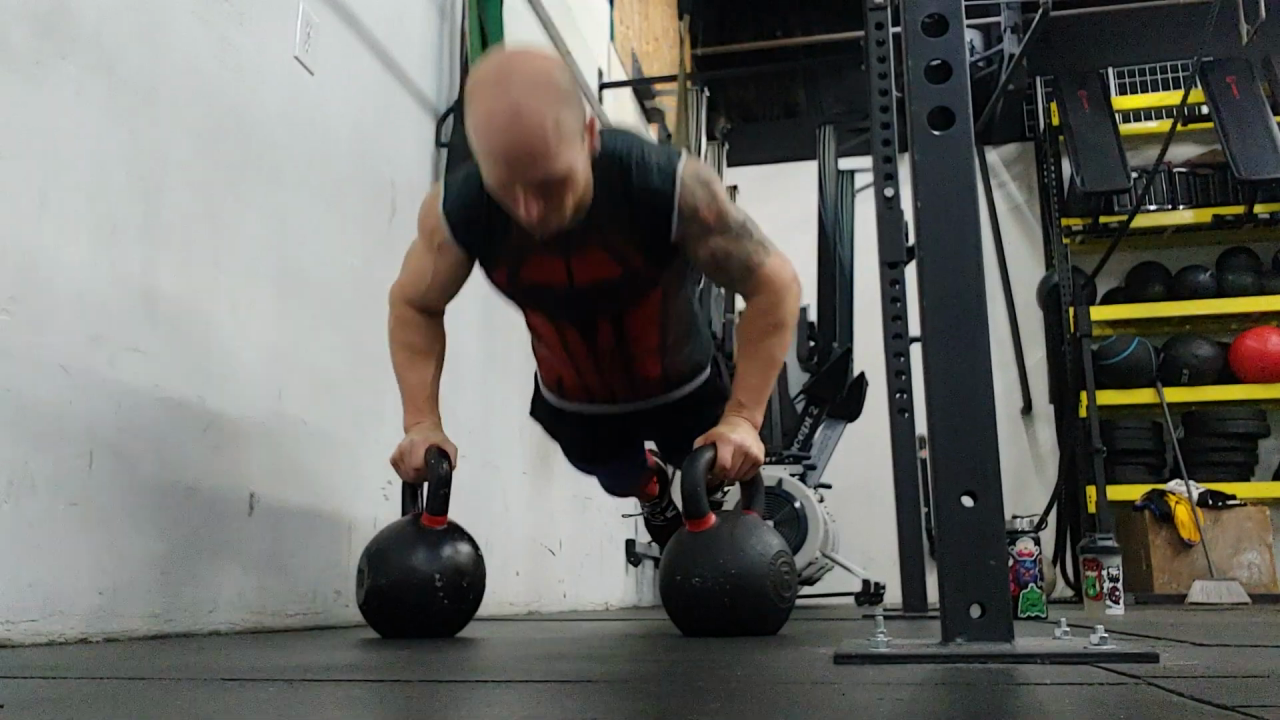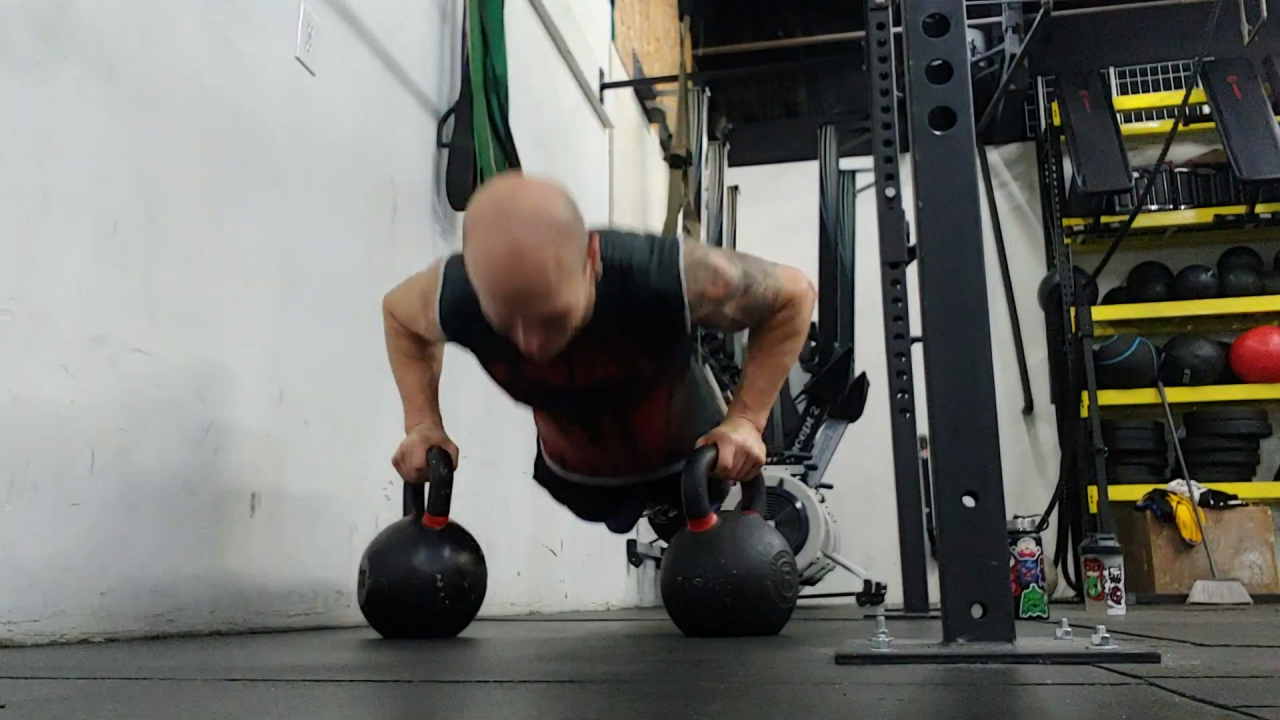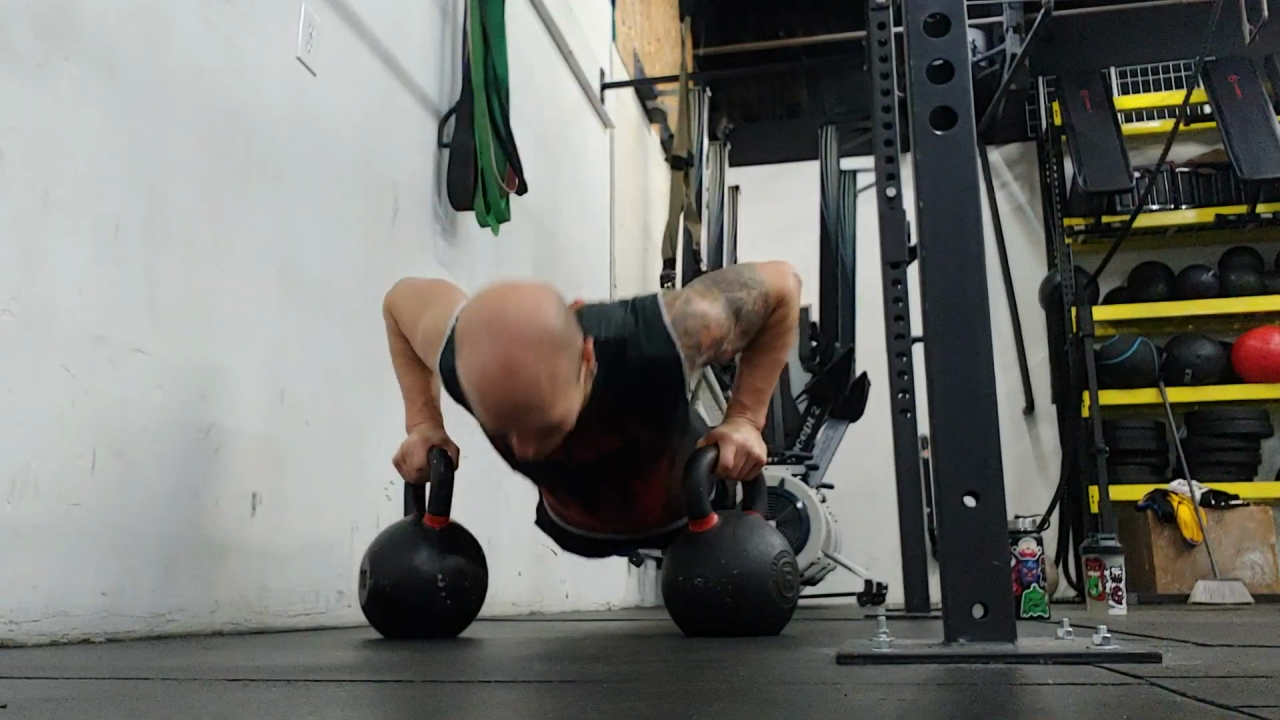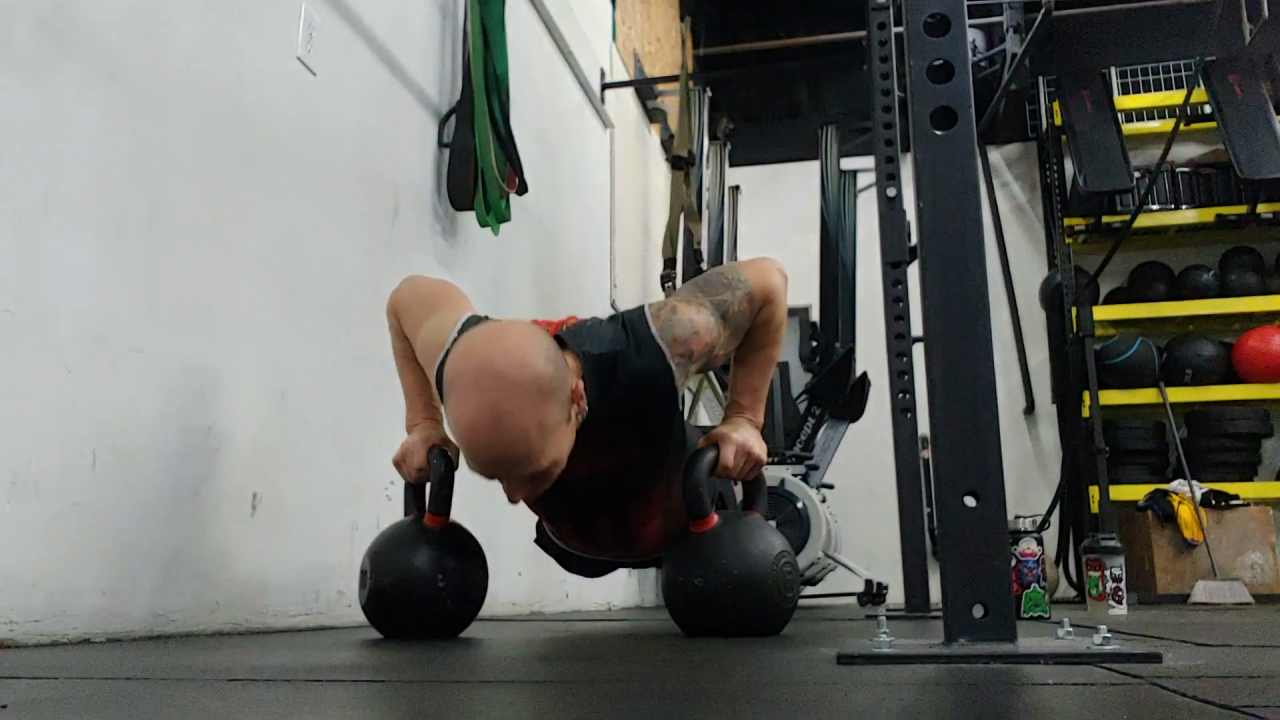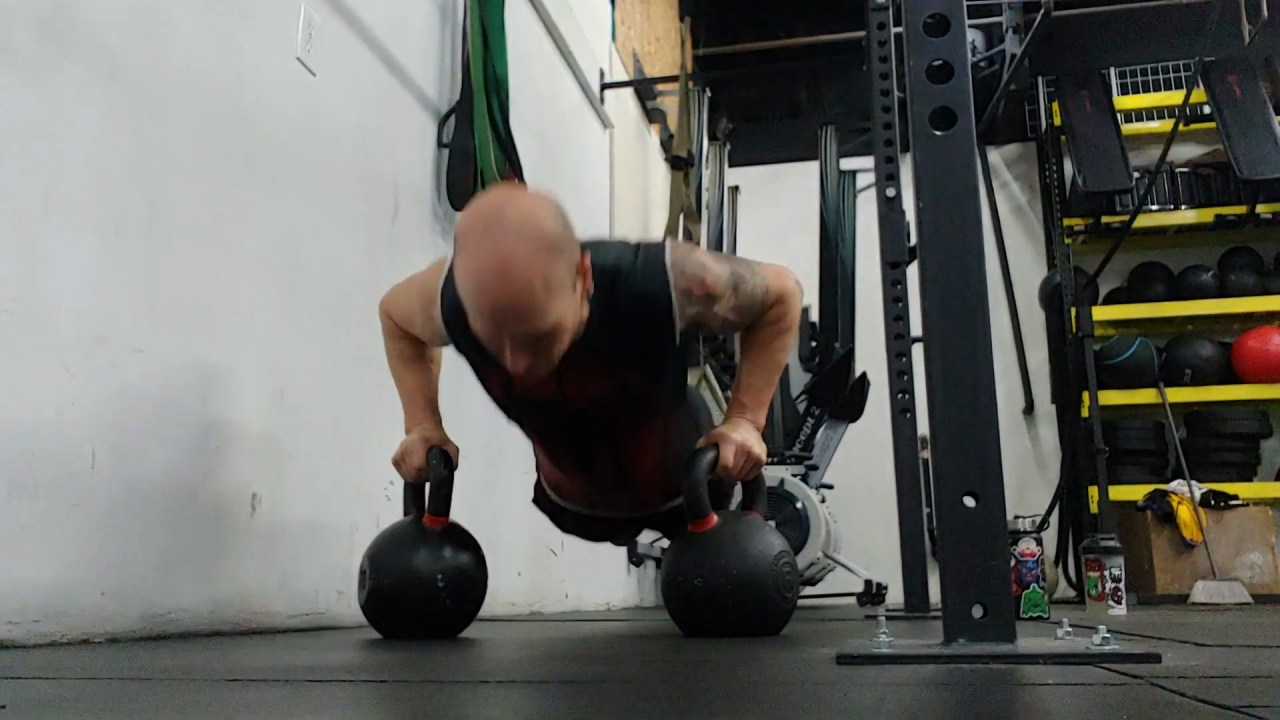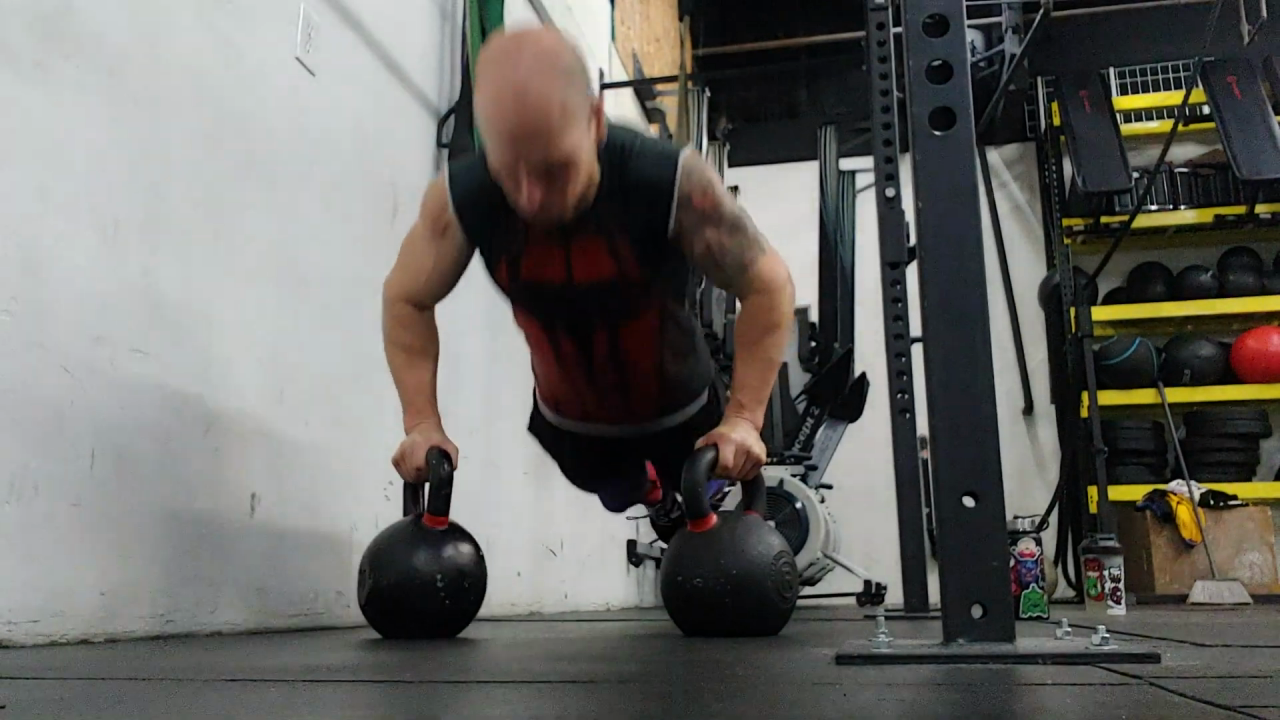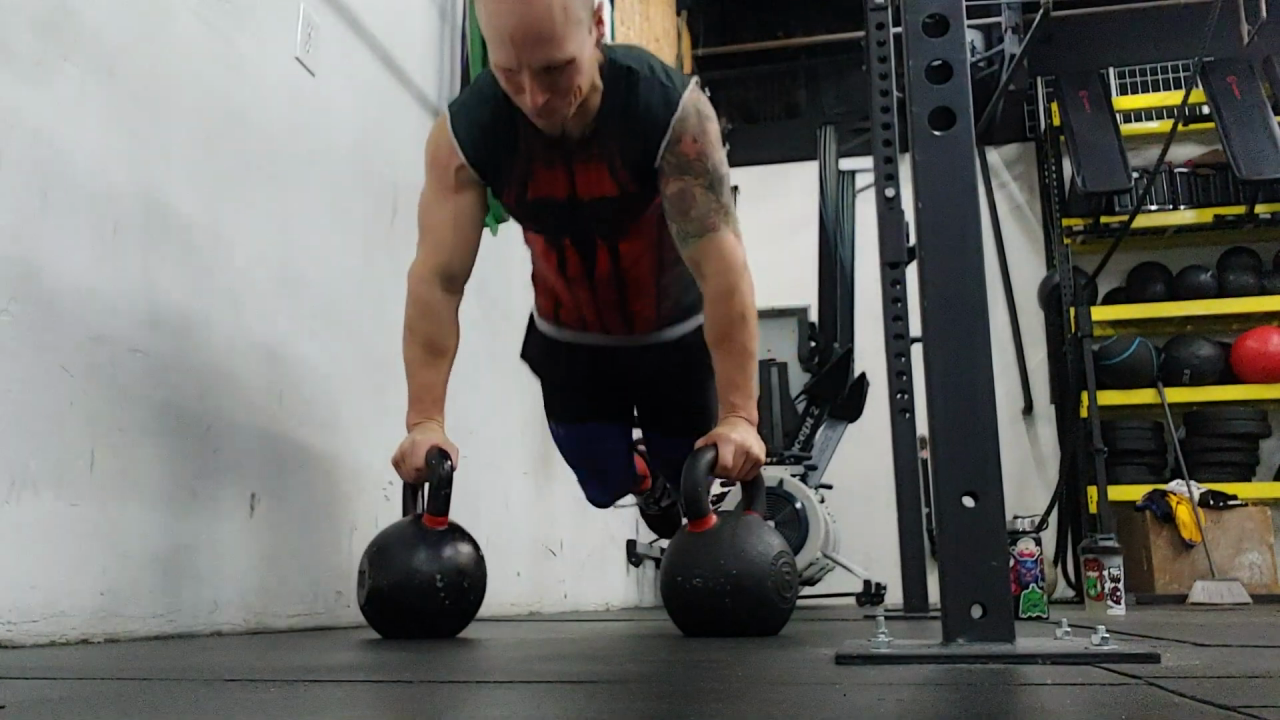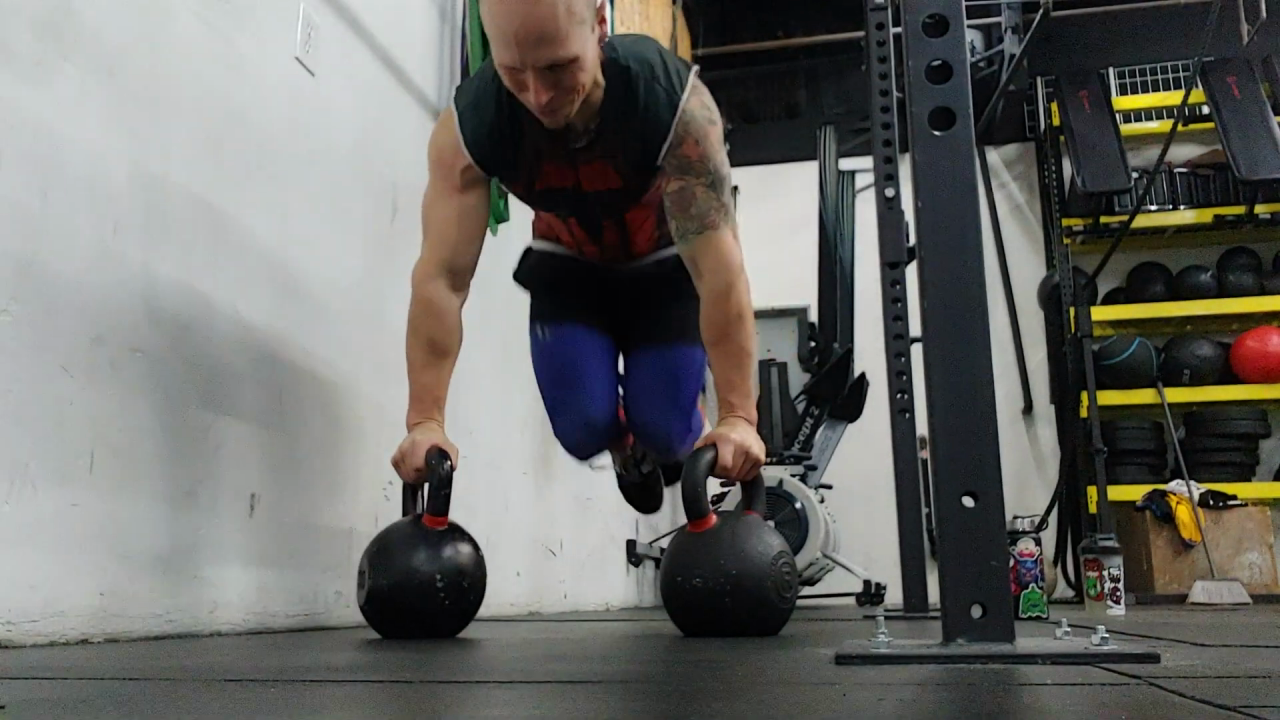
dt=0.2s
person 1, frame 1
left shoulder: (670, 186)
right shoulder: (457, 211)
left elbow: (773, 285)
right elbow: (413, 304)
left wrist: (743, 418)
right wrist: (422, 423)
left hip: (679, 388)
right hip: (571, 403)
left knee: (714, 480)
right knee: (621, 483)
right ankle: (655, 498)
person 1, frame 2
left shoulder: (673, 278)
right shoulder: (454, 297)
left elbow: (793, 296)
right elbow: (398, 316)
left wrist: (746, 419)
right wrist: (422, 425)
left hip: (683, 454)
right hip: (574, 471)
right knee: (620, 521)
right ankle: (654, 506)
person 1, frame 3
left shoulder: (665, 341)
right shoulder: (457, 354)
left elbow: (780, 286)
right elbow: (400, 300)
left wrist: (746, 418)
right wrist: (423, 423)
left hip: (683, 508)
person 1, frame 4
left shoulder: (655, 355)
right shoulder: (456, 365)
left elbow: (766, 280)
right elbow: (407, 297)
left wrist: (745, 419)
right wrist: (423, 424)
person 1, frame 5
left shoulder: (663, 285)
right shoulder: (453, 299)
left elbow: (781, 294)
right elbow: (396, 314)
left wrist: (745, 420)
right wrist: (423, 425)
left hip: (682, 487)
person 1, frame 6
left shoulder: (671, 182)
right shoulder: (460, 196)
left elbow: (767, 287)
right elbow: (407, 300)
left wrist: (746, 418)
right wrist: (422, 426)
left hip: (680, 413)
right hip: (568, 420)
right knee: (619, 495)
right ankle: (650, 494)
person 1, frame 7
left shoulder: (669, 106)
right shoulder: (465, 130)
left elbow: (723, 268)
right elbow: (438, 281)
left wrist: (740, 417)
right wrist: (425, 421)
left hip: (673, 333)
right hip: (566, 339)
left knee: (689, 478)
right knee: (604, 487)
left ankle: (671, 484)
right ankle: (642, 482)
person 1, frame 8
left shoulder: (672, 98)
right shoulder: (469, 123)
left elbow: (718, 266)
right elbow: (443, 276)
left wrist: (738, 417)
right wrist: (424, 422)
left hip: (663, 263)
right hip: (565, 263)
left knee: (666, 433)
right knee: (584, 429)
left ankle: (662, 442)
right ankle: (627, 444)
